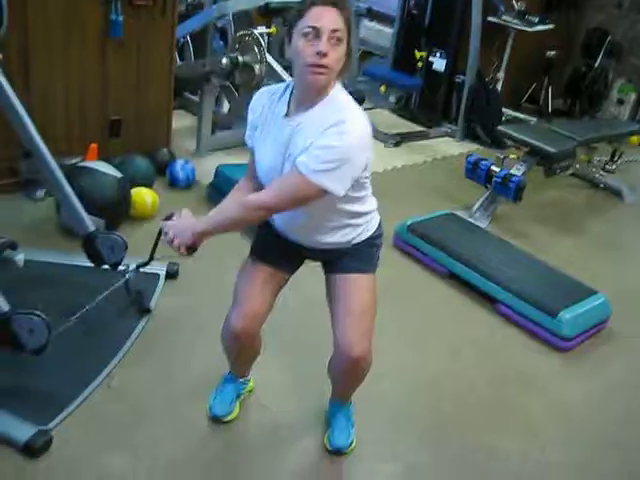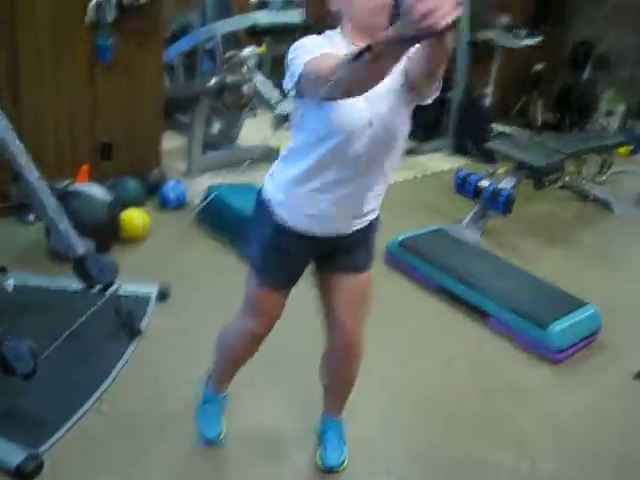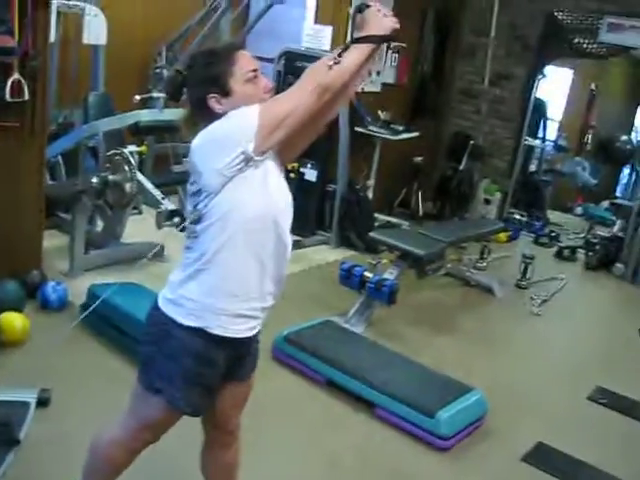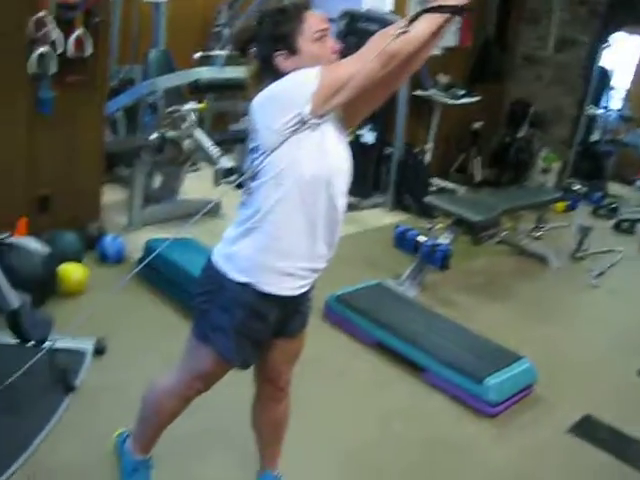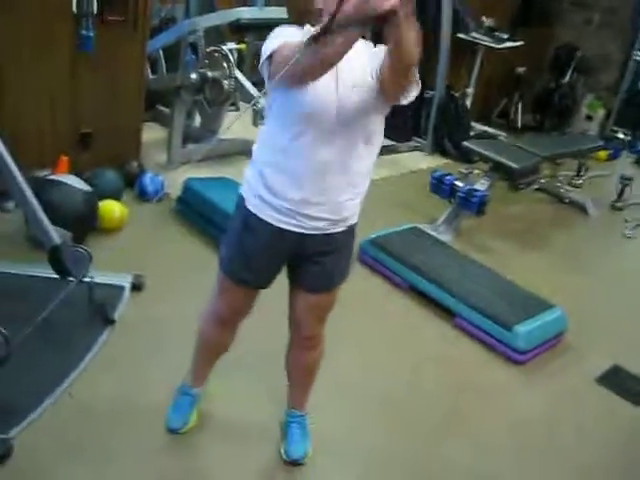
dt=0.5s
person 1, frame 1
left shoulder: (347, 129)
right shoulder: (265, 101)
left elbow: (269, 202)
right elbow: (254, 180)
left wrist: (198, 227)
right wrist: (203, 223)
left hip: (349, 239)
right hip: (285, 229)
left knee: (355, 352)
right knee: (239, 326)
left ankle: (340, 405)
right ankle: (239, 377)
person 1, frame 2
left shoulder: (410, 60)
right shoulder: (309, 53)
left elbow: (427, 73)
right elbow: (346, 80)
right wrist: (391, 42)
left hip: (355, 226)
right hip: (289, 215)
left knee: (348, 340)
right knee: (253, 327)
left ankle: (332, 420)
right ankle: (215, 390)
person 1, frame 3
left shoulder: (263, 148)
right shoulder: (220, 140)
left elbow: (324, 103)
right elbow: (315, 90)
left wrist: (370, 41)
left hip: (239, 329)
right hip: (192, 327)
left knee: (224, 431)
right knee: (141, 429)
person 1, frame 4
left shoulder: (329, 110)
right shoulder: (281, 99)
left elbow: (391, 73)
right elbow: (382, 56)
left hip: (293, 286)
right hip: (245, 281)
left knee: (276, 386)
right knee: (192, 381)
person 1, frame 5
left shoulder: (380, 63)
right shoulder: (288, 42)
left elbow: (404, 62)
right elbow: (301, 68)
left hip: (331, 230)
right hip: (265, 215)
left knee: (308, 332)
right knee: (225, 313)
left ankle: (296, 416)
right ankle: (192, 387)
